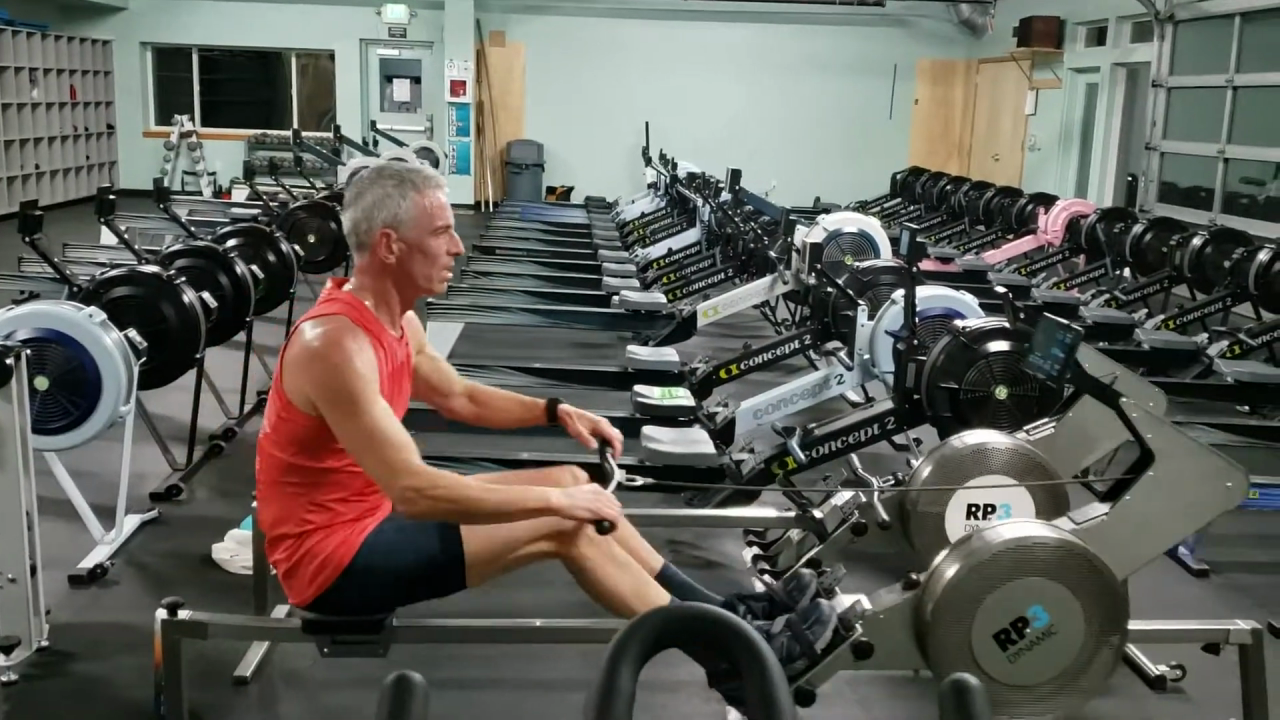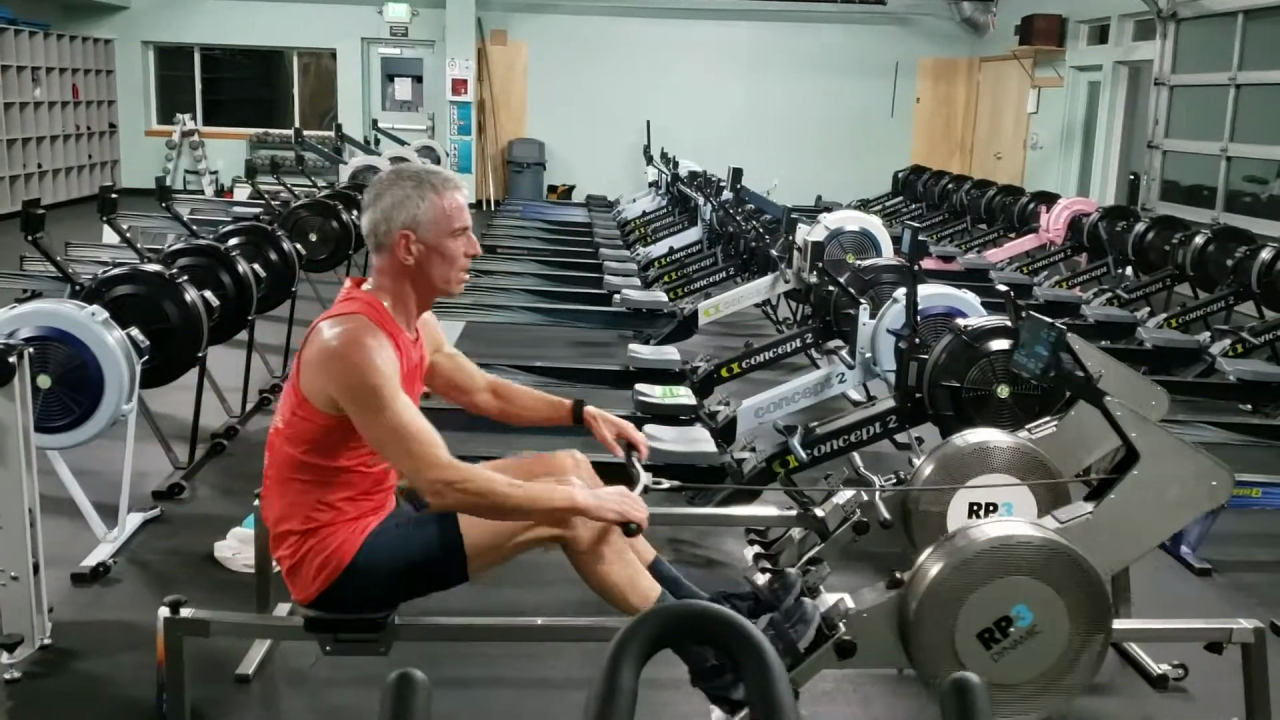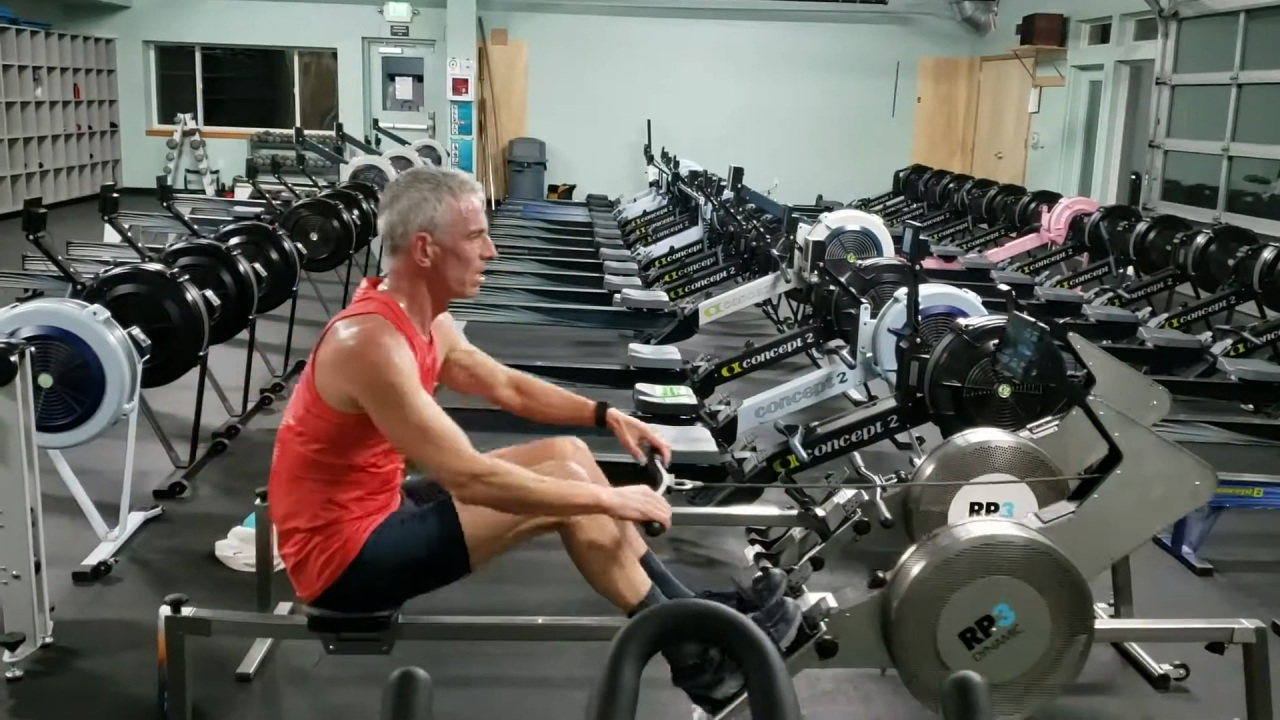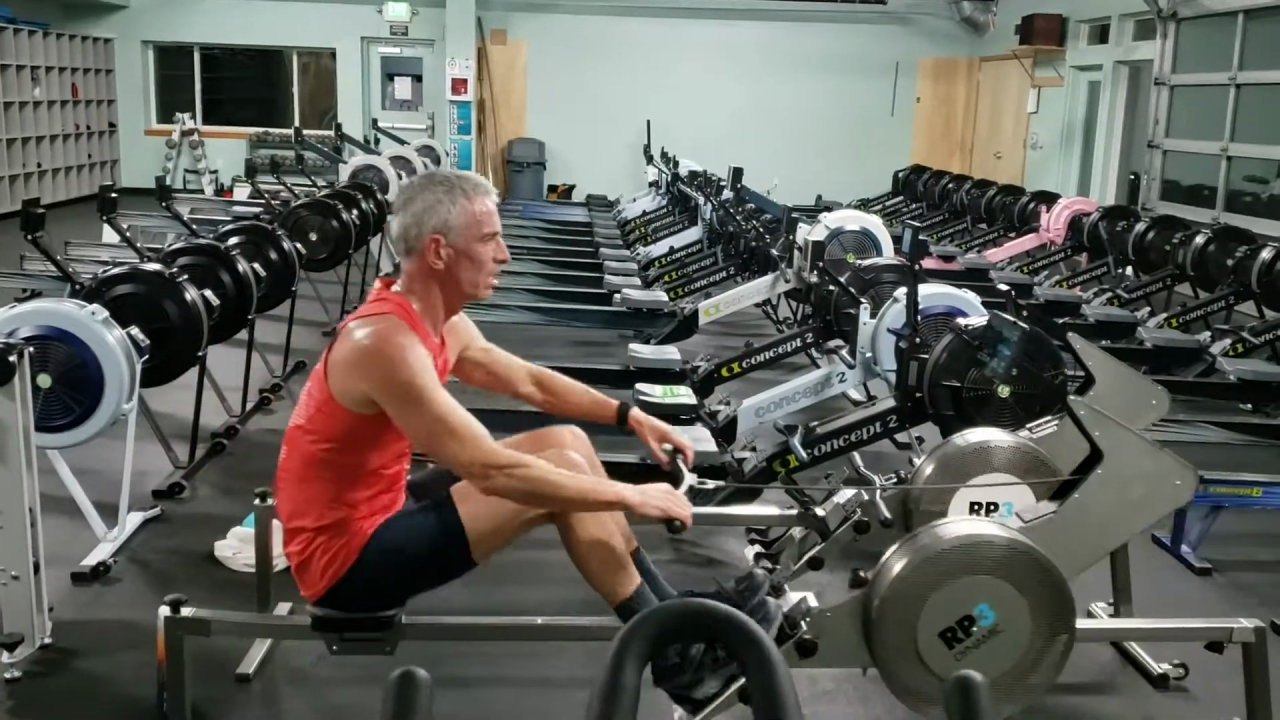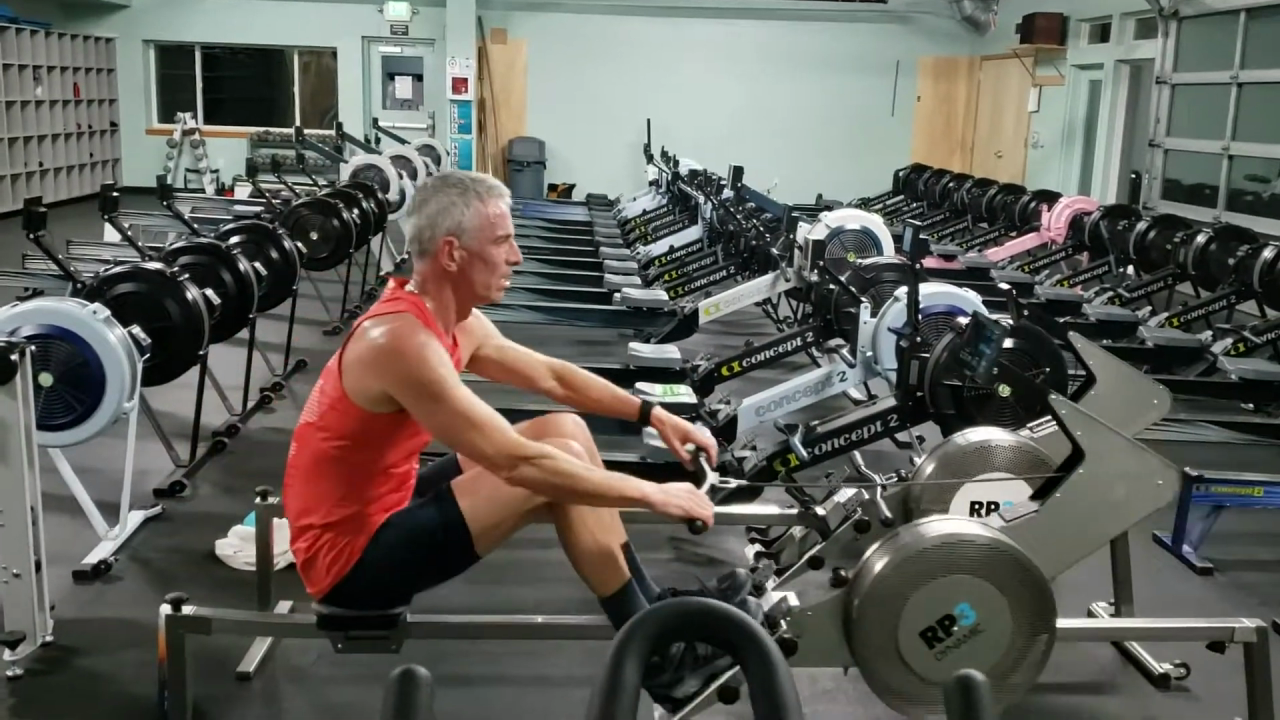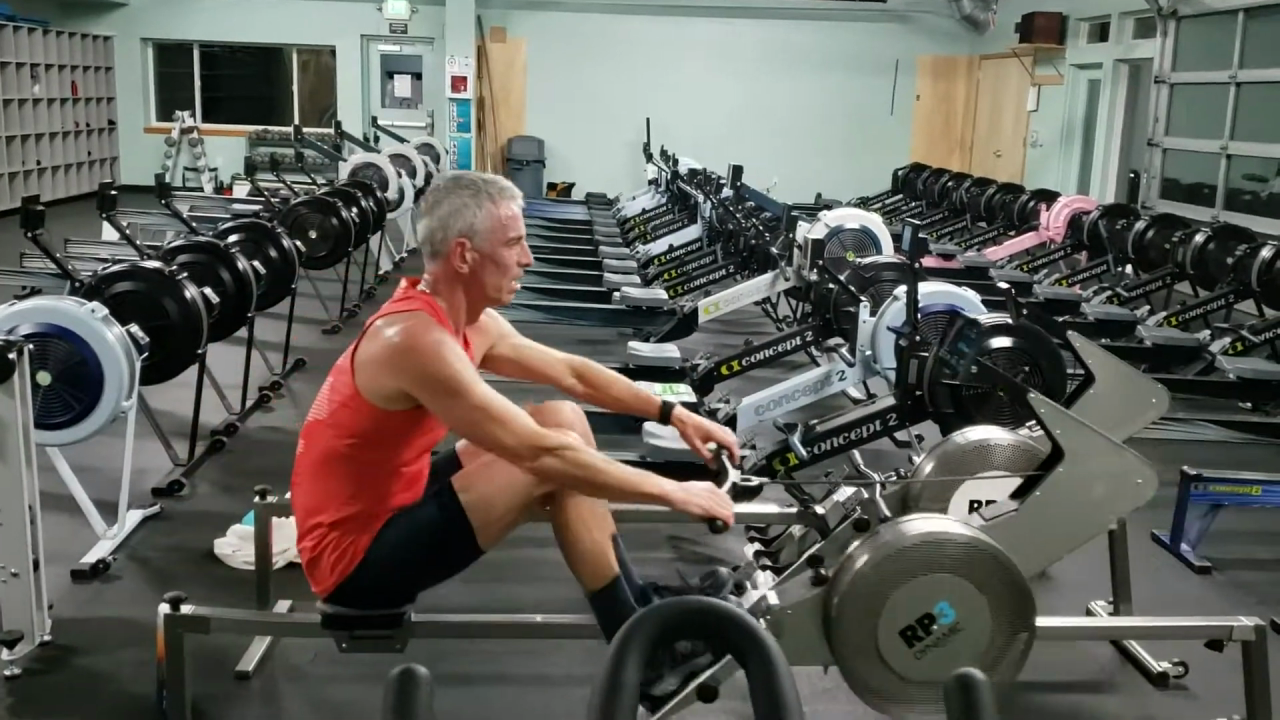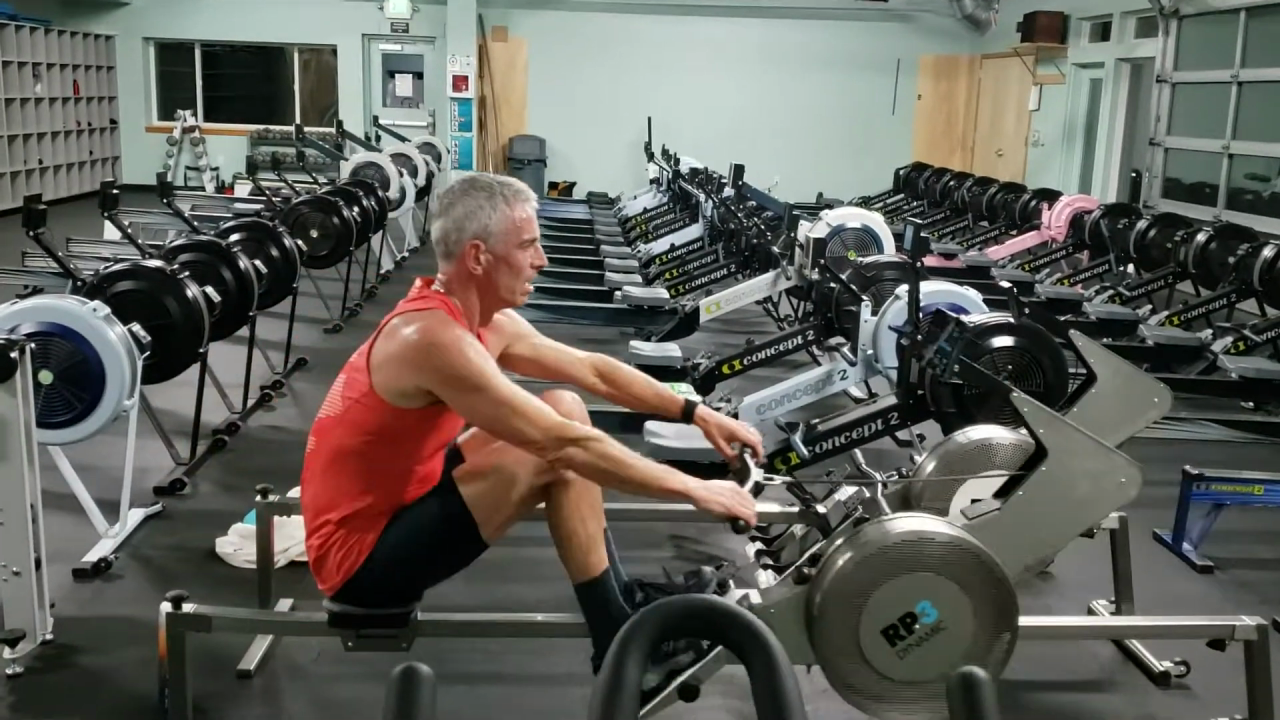
dt=0.1s
person 1, frame 1
left shoulder: (391, 315)
right shoulder: (335, 343)
left elbow: (461, 398)
right elbow: (413, 494)
left wrist: (558, 412)
right wrist: (559, 503)
left hip: (368, 521)
right hip: (335, 563)
left knee: (569, 487)
right knee: (562, 521)
left ankle: (724, 615)
person 1, frame 2
left shoulder: (408, 318)
right shoulder: (353, 342)
left elbow: (485, 390)
right elbow: (443, 485)
left wrist: (582, 413)
right wrist: (587, 501)
left hip: (371, 516)
right hip: (336, 557)
left knee: (566, 466)
right knee: (564, 510)
right ankle: (712, 659)
person 1, frame 3
left shoulder: (421, 317)
right shoulder: (371, 342)
left elbow: (506, 385)
right elbow: (471, 478)
left wrist: (606, 415)
right wrist: (611, 500)
left hip: (373, 519)
right hip: (340, 562)
left knee: (566, 456)
right knee: (562, 477)
right ankle: (692, 656)
person 1, frame 4
left shoulder: (438, 319)
right shoulder: (386, 343)
left elbow: (527, 379)
right elbow: (494, 472)
left wrist: (629, 415)
right wrist: (629, 497)
left hip: (376, 515)
right hip: (344, 560)
left knee: (567, 443)
right knee: (562, 467)
right ankle: (674, 653)
person 1, frame 5
left shoulder: (450, 317)
right shoulder: (401, 340)
left elbow: (553, 376)
right elbow: (521, 464)
left wrist: (653, 415)
right wrist: (654, 495)
left hip: (384, 511)
right hip: (349, 558)
left knee: (564, 431)
right knee: (550, 469)
left ankle: (651, 607)
right ankle: (654, 653)
person 1, frame 6
left shoulder: (467, 317)
right shoulder: (417, 340)
left elbow: (572, 371)
right elbow: (541, 455)
left wrist: (676, 415)
right wrist: (672, 492)
left hip: (386, 509)
right hip: (354, 556)
left knee: (563, 419)
right knee: (554, 458)
left ankle: (636, 602)
person 1, frame 7
left shoulder: (483, 319)
right shoulder: (433, 338)
left elbow: (592, 370)
right elbow: (564, 447)
left wrist: (697, 414)
right wrist: (692, 491)
left hip: (392, 506)
right hip: (362, 558)
left knee: (561, 412)
right knee: (557, 444)
left ankle: (615, 600)
